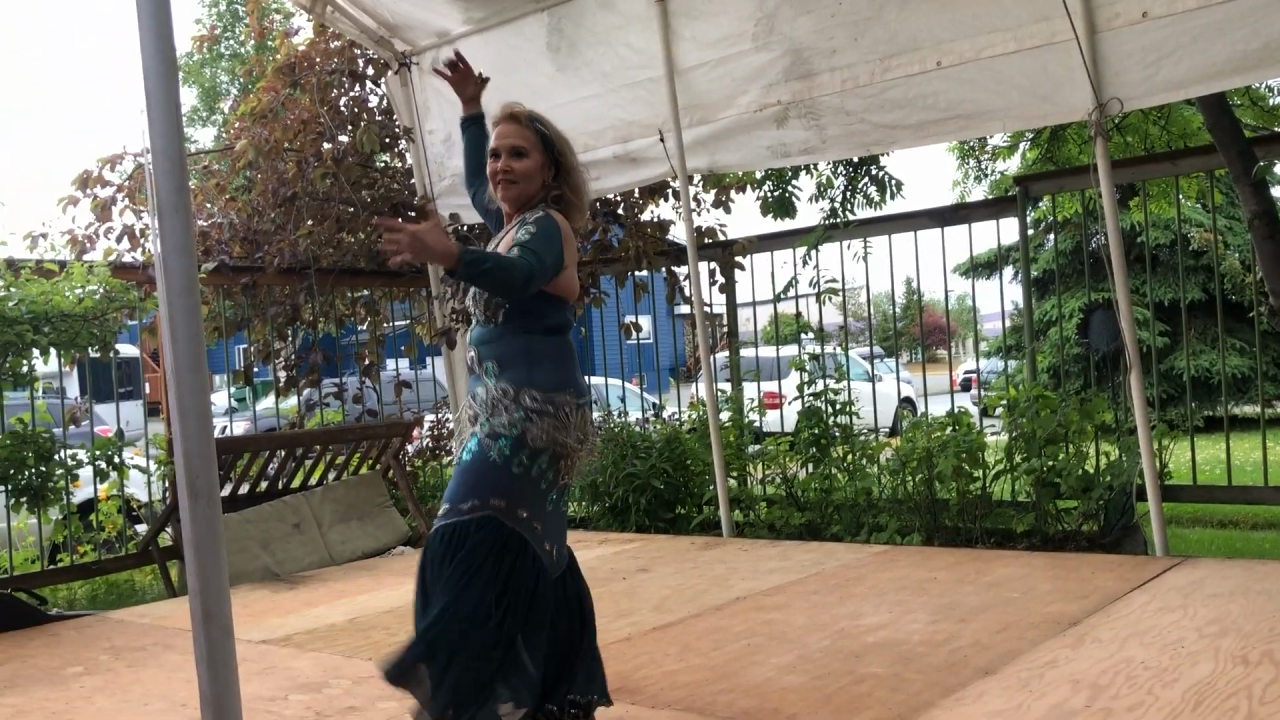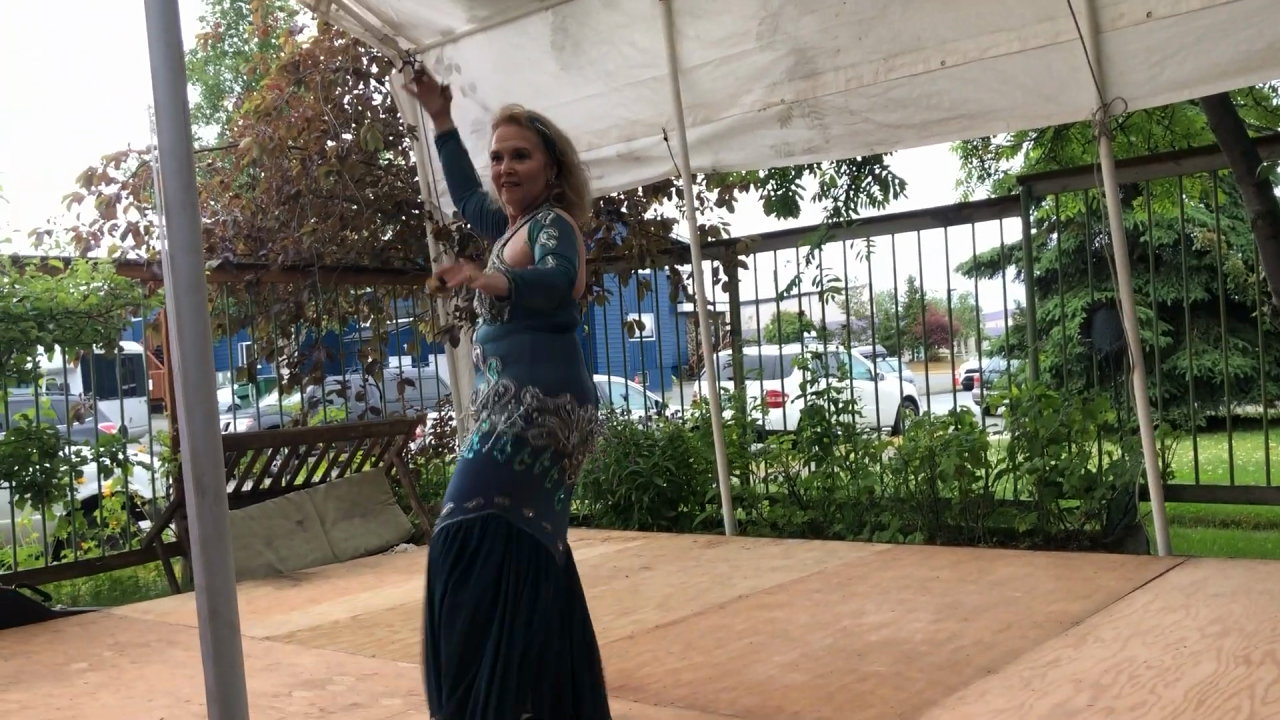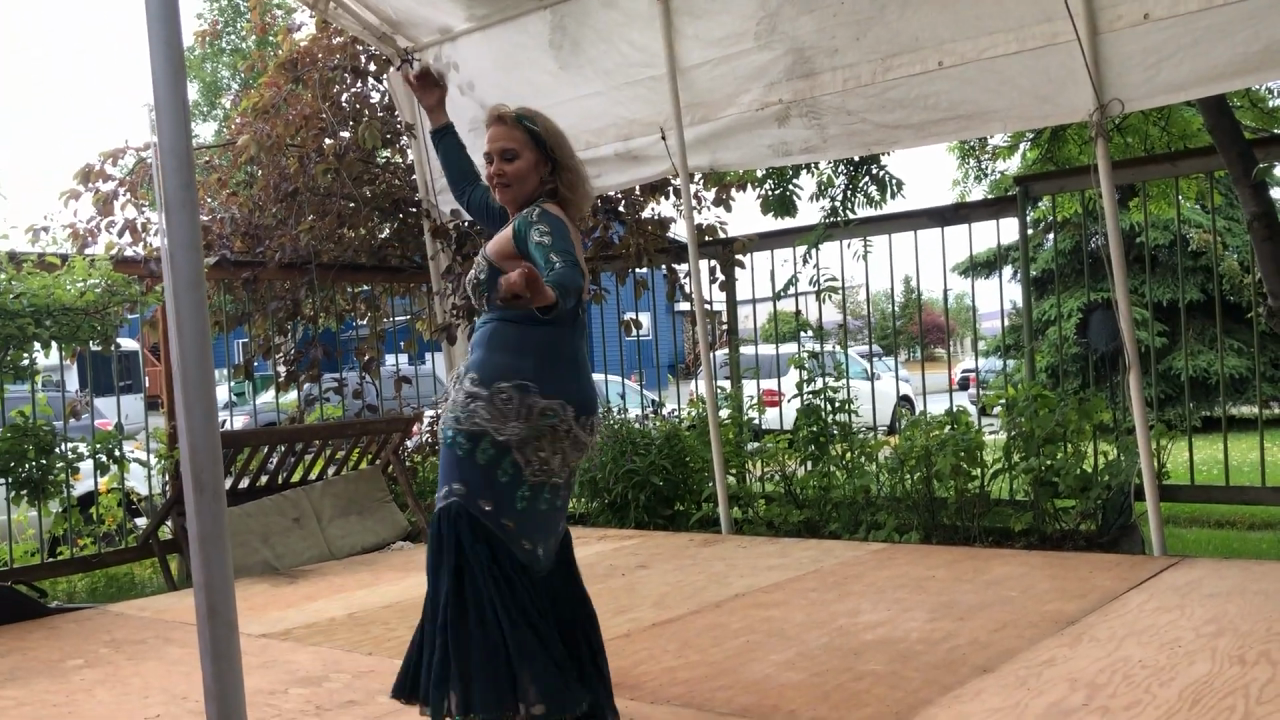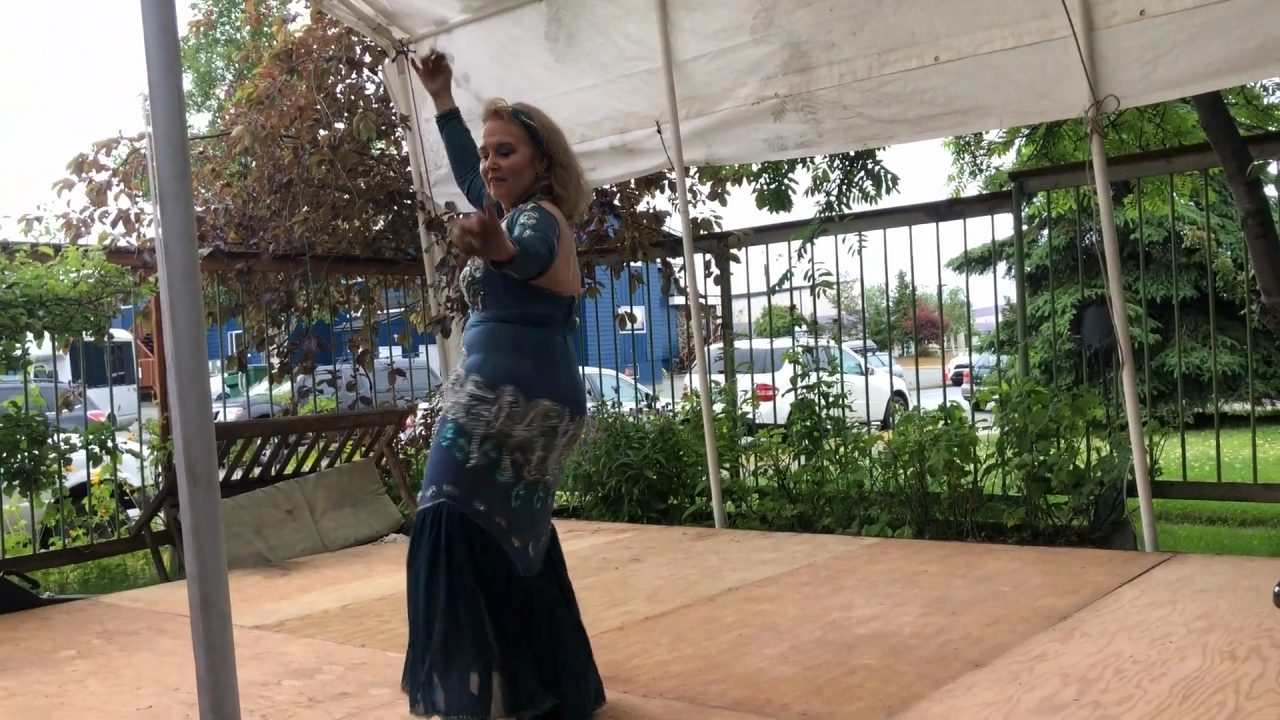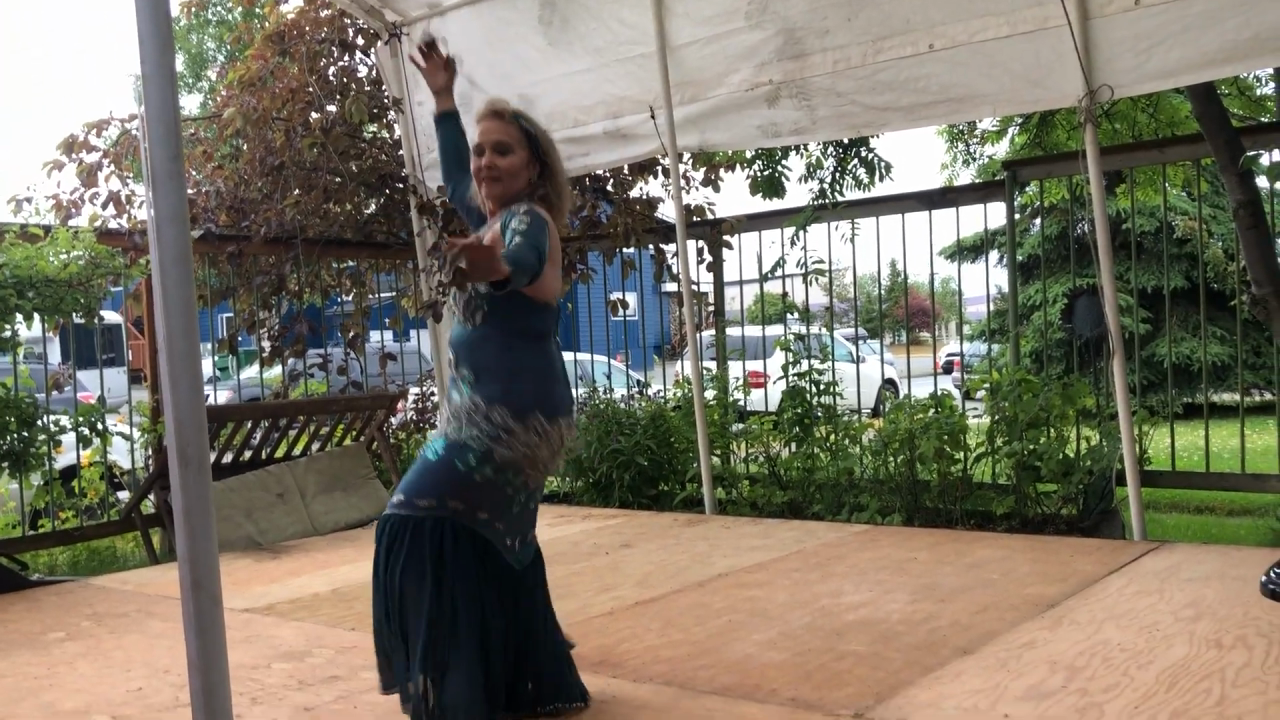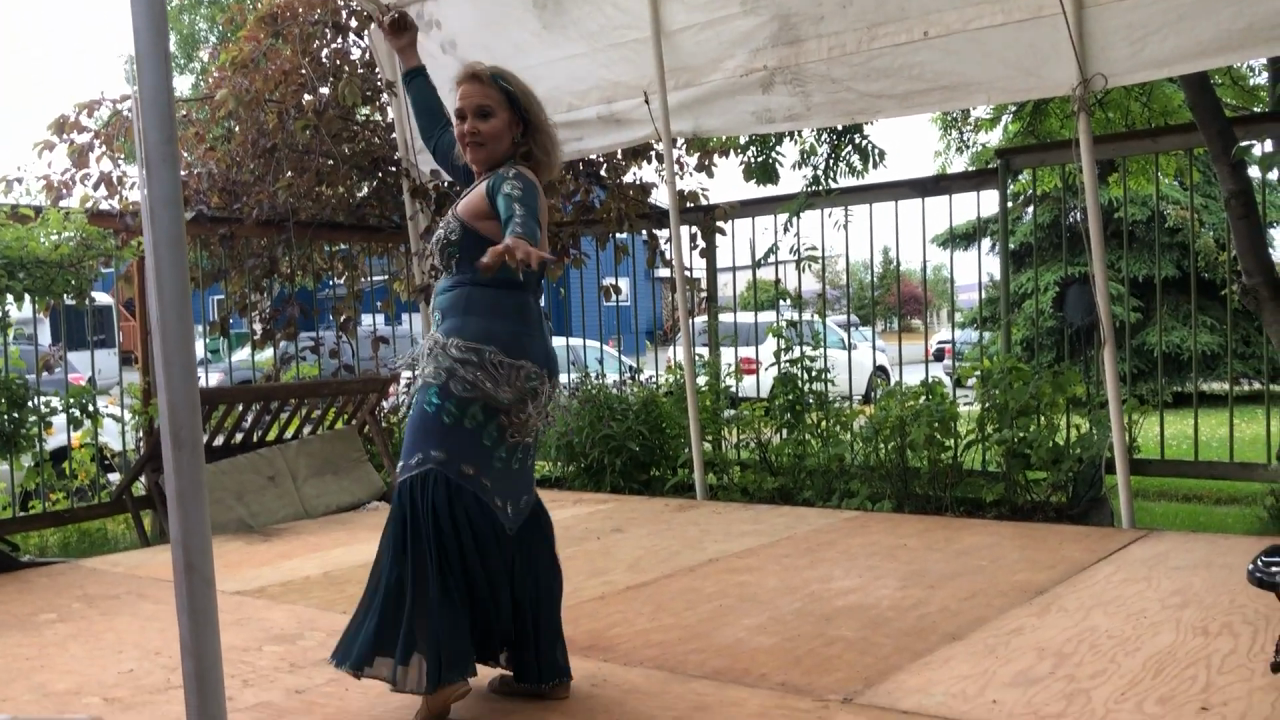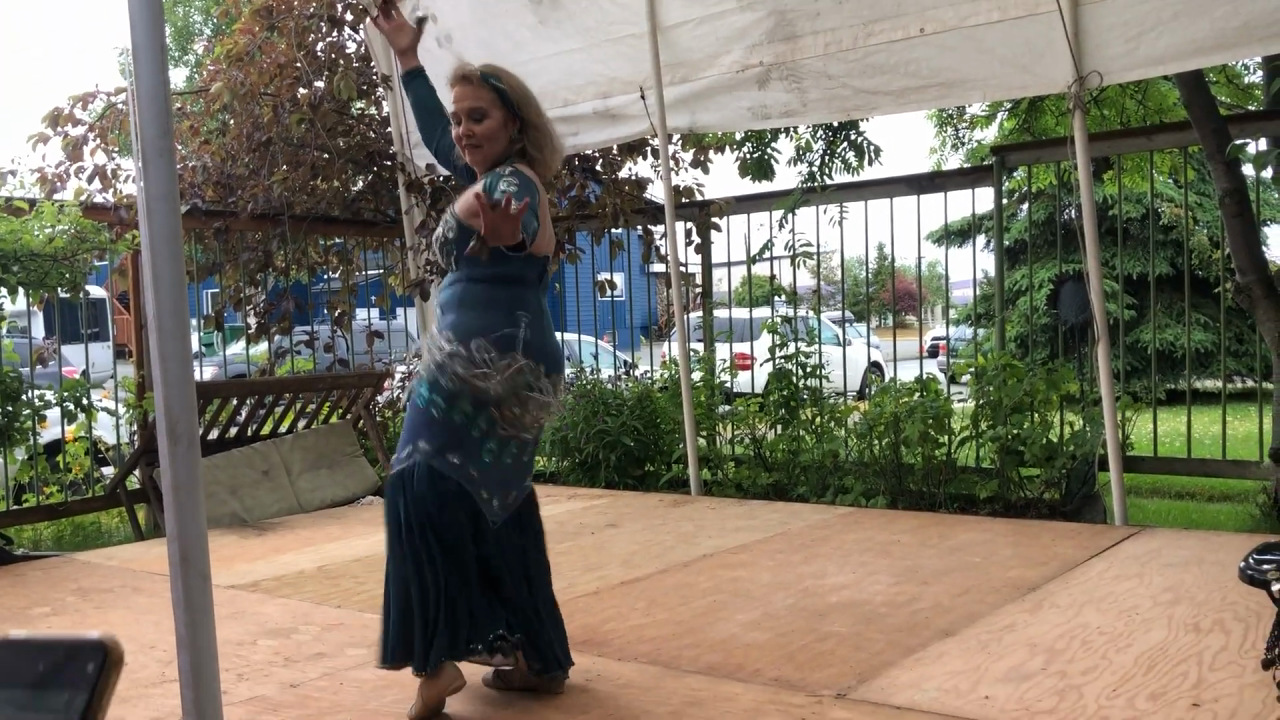
dt=0.3s
person 1, frame 1
left shoulder: (543, 226)
right shoulder: (516, 221)
left elbow: (515, 276)
right elbow: (476, 183)
left wrist: (445, 254)
right wrist: (471, 107)
left hip: (524, 411)
right hip: (524, 412)
left knee: (471, 550)
right knee: (528, 556)
person 1, frame 2
left shoulder: (554, 225)
right shoulder: (514, 224)
left elbow: (554, 282)
right elbow: (465, 196)
left wrist: (494, 280)
right wrist: (439, 118)
left hip: (525, 407)
right hip: (524, 411)
left knee: (475, 547)
right knee: (531, 559)
person 1, frame 3
left shoulder: (540, 220)
right shoulder: (540, 221)
left elbow: (565, 278)
right elbow: (466, 189)
left wrist: (539, 291)
right wrist: (435, 113)
left hip: (505, 404)
right hip: (564, 411)
left knee: (471, 547)
right knee: (536, 552)
person 1, frame 4
left shoulder: (535, 216)
right shoulder: (540, 218)
left elbow: (531, 258)
right elbow: (469, 178)
left wrist: (498, 250)
right wrist: (442, 99)
left hip: (499, 402)
right hip: (549, 406)
left knee: (455, 546)
right knee: (519, 548)
person 1, frame 5
left shoulder: (527, 220)
right shoulder: (498, 216)
left elbow: (526, 257)
right elbow: (453, 181)
left wrist: (488, 265)
right wrist: (441, 95)
left hip: (505, 415)
right hip: (522, 413)
left knee: (414, 531)
right knee: (497, 546)
person 1, frame 6
left shoulder: (512, 182)
right shoulder: (483, 180)
left elbow: (525, 228)
right elbow: (435, 137)
left wrist: (515, 246)
right wrist: (407, 58)
left hip: (474, 368)
right hip: (515, 372)
left knee: (436, 510)
right knee: (504, 513)
person 1, frame 7
left shoulder: (511, 181)
right shoulder: (498, 179)
left elbow: (521, 220)
right elbow: (437, 140)
left wrist: (506, 228)
right wrist: (405, 59)
left hip: (478, 365)
right hip: (524, 371)
left knee: (427, 502)
right knee: (494, 510)
left ankle: (437, 658)
right ankle: (535, 657)
